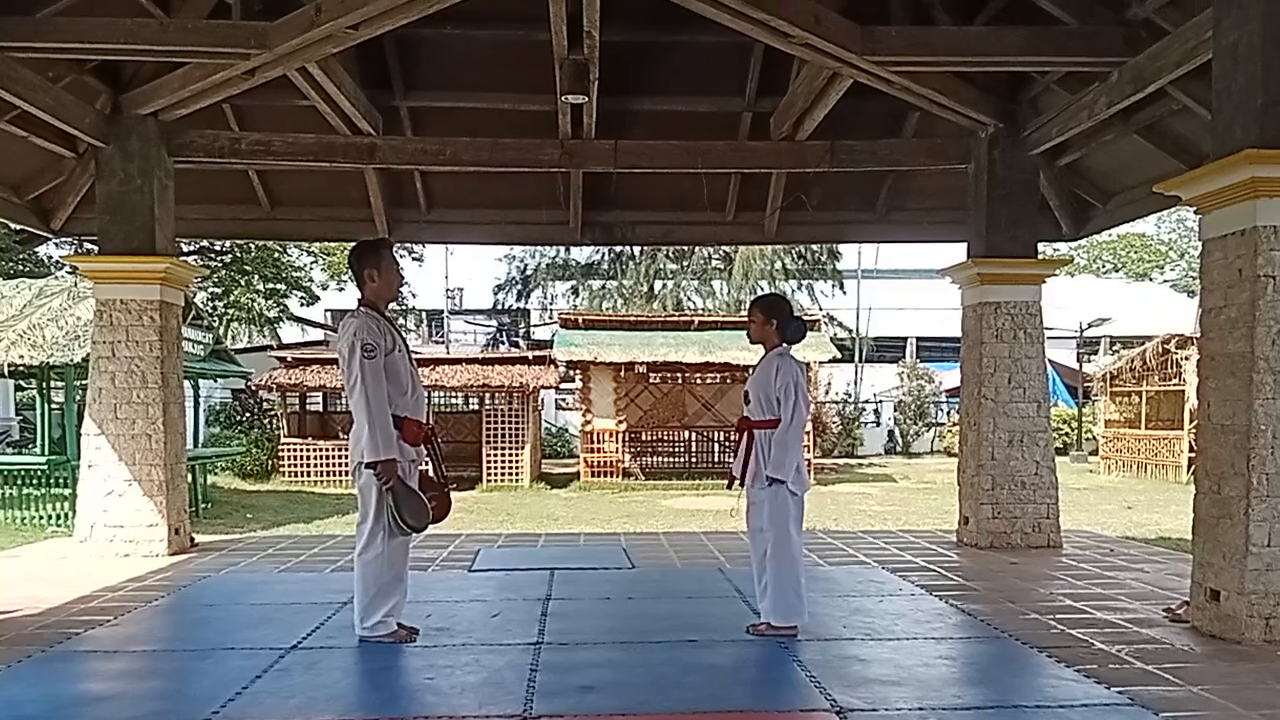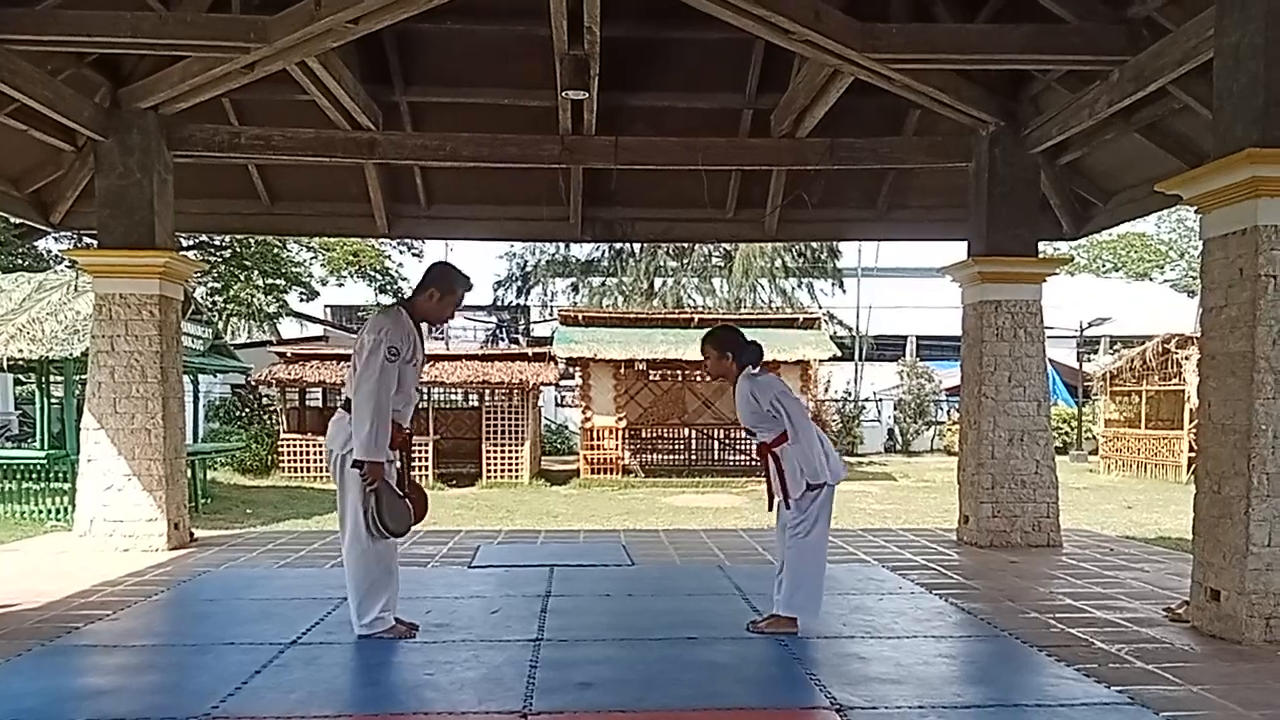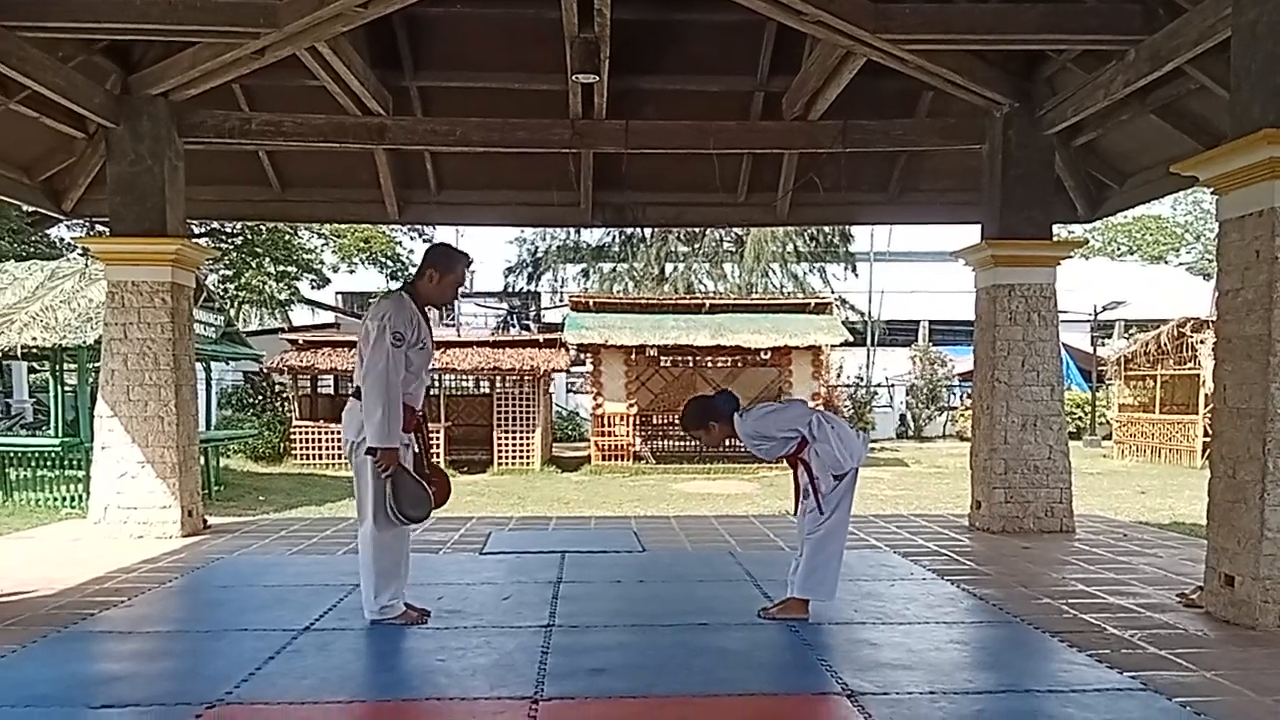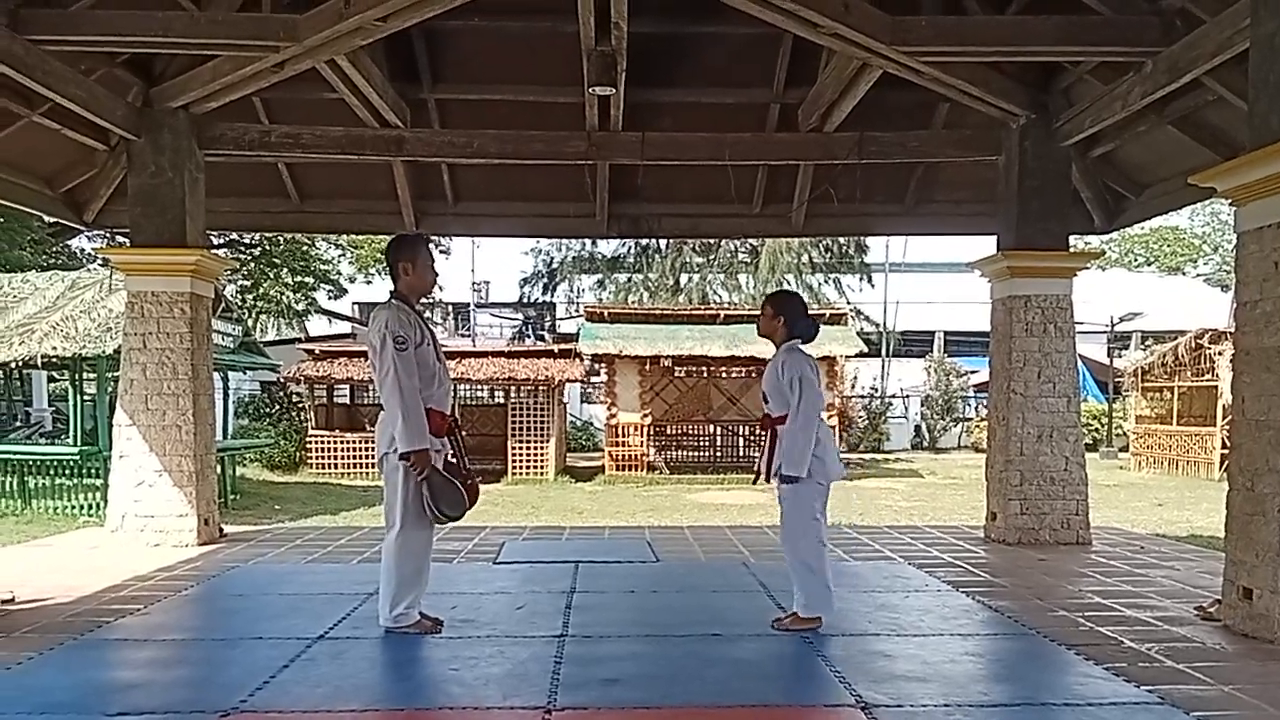
dt=0.7s
person 1, frame 1
left shoulder: (382, 325)
right shoulder: (361, 328)
right elbow: (368, 398)
right wrist: (384, 456)
left hip: (399, 444)
right hip: (383, 447)
left knee: (394, 535)
right knee: (379, 535)
left ankle: (385, 617)
right ankle: (373, 624)
person 1, frame 2
left shoulder: (405, 327)
right shoulder: (391, 328)
right elbow: (372, 396)
left wrist: (383, 453)
right wrist: (372, 457)
left hip: (375, 442)
right hip: (359, 439)
right knee: (365, 531)
left ankle: (380, 612)
right ankle: (371, 620)
person 1, frame 3
left shoulder: (412, 313)
right shoulder: (394, 312)
right elbow: (380, 382)
left wrist: (398, 439)
right wrist: (386, 443)
left hip: (393, 428)
right hip: (376, 426)
left knee: (395, 515)
right knee: (381, 517)
left ankle: (392, 599)
right ankle: (383, 606)
person 1, frame 4
left shoulder: (410, 318)
right shoulder: (392, 320)
right elbow: (399, 389)
right wrist: (416, 446)
left hip: (422, 435)
right hip: (408, 437)
left knee: (418, 525)
right knee: (407, 525)
left ankle: (406, 607)
right ankle: (398, 614)
person 2, frame 1
left shoulder: (786, 367)
right shoulder: (769, 364)
left elbow: (792, 422)
left wrist: (777, 470)
left hip: (776, 468)
right hip: (761, 467)
left knee: (780, 540)
right knee: (764, 539)
left ankle: (784, 618)
right ankle: (775, 614)
person 2, frame 2
left shoulder: (757, 386)
right shoulder: (746, 386)
left elbow: (798, 423)
left wrist: (810, 474)
left hip: (807, 468)
right hip: (792, 469)
left knee: (801, 538)
right knee: (790, 538)
left ankle: (790, 615)
right ankle: (784, 609)
person 2, frame 3
left shoulder: (749, 427)
right shoulder: (746, 424)
left elbow: (802, 414)
right elbow: (794, 410)
left hip: (833, 456)
right hip: (824, 458)
left knee: (820, 528)
right knee: (811, 528)
left ankle: (799, 603)
right ankle: (797, 596)
person 2, frame 4
left shoulder: (792, 360)
right shoulder: (787, 358)
left elbow: (806, 413)
left wrist: (794, 464)
left hip: (801, 457)
right hip: (796, 456)
left knee: (798, 535)
right knee: (801, 534)
left ankle: (811, 611)
right ankle: (807, 607)
